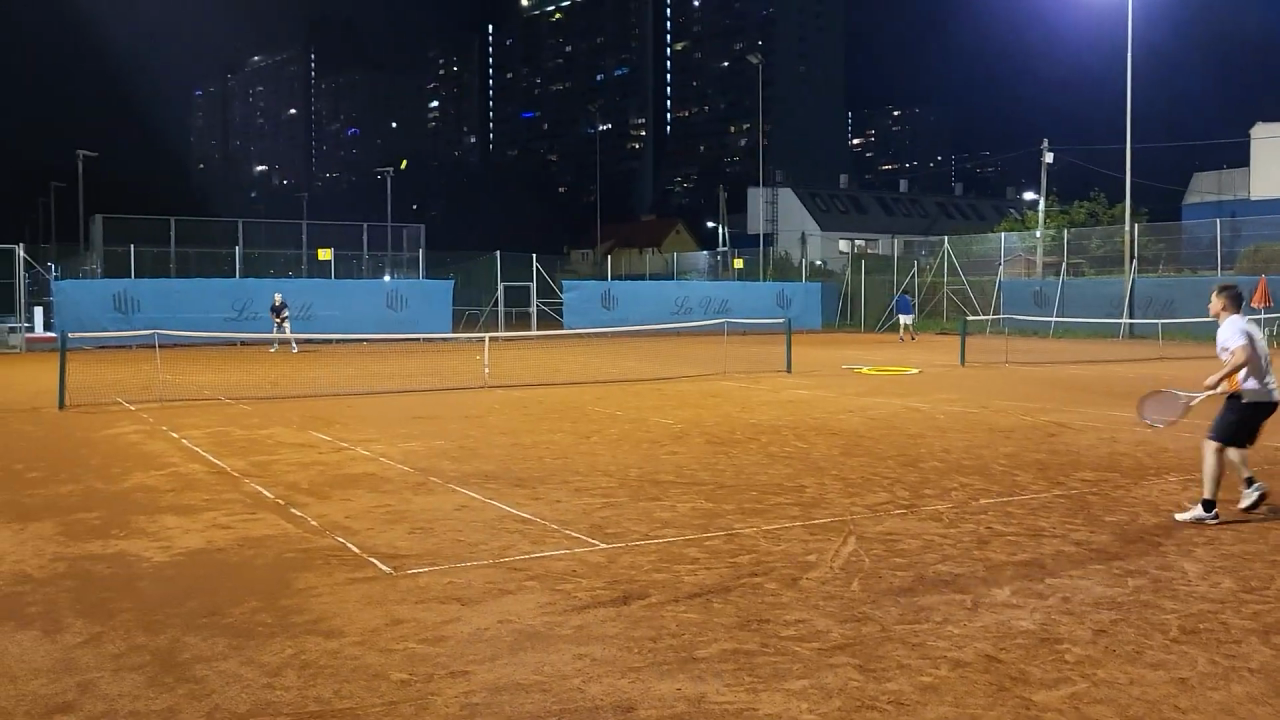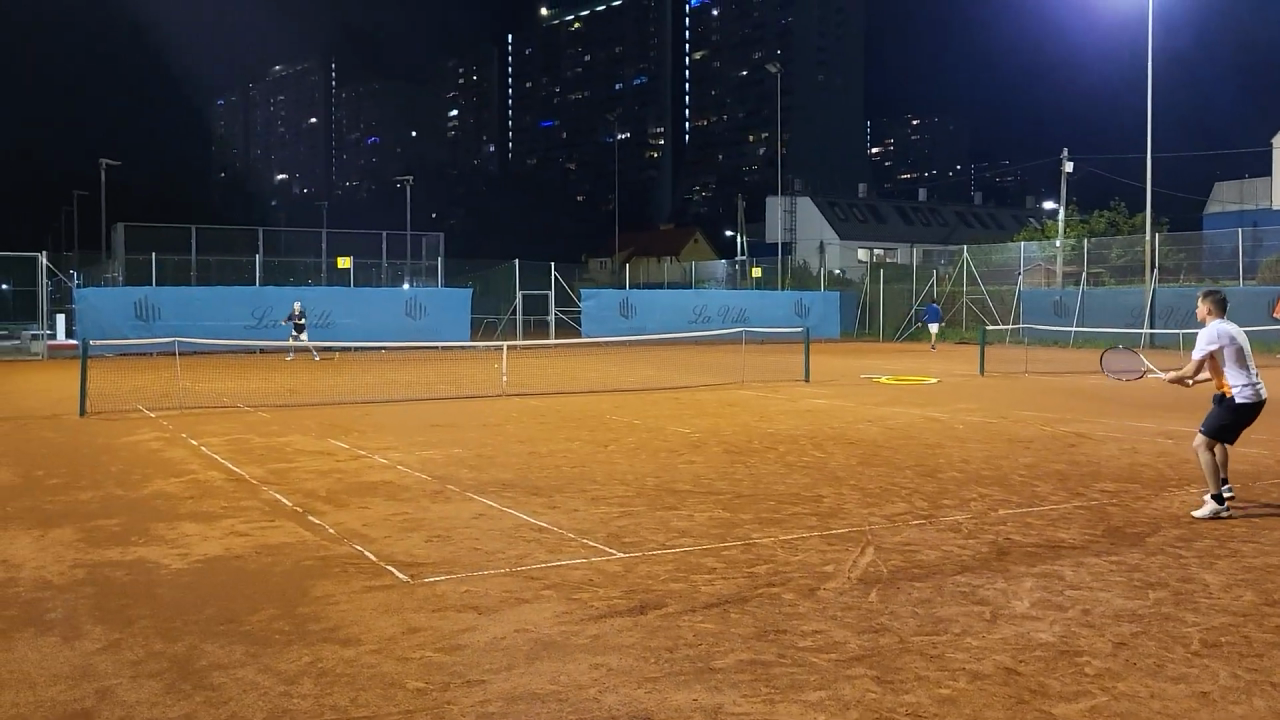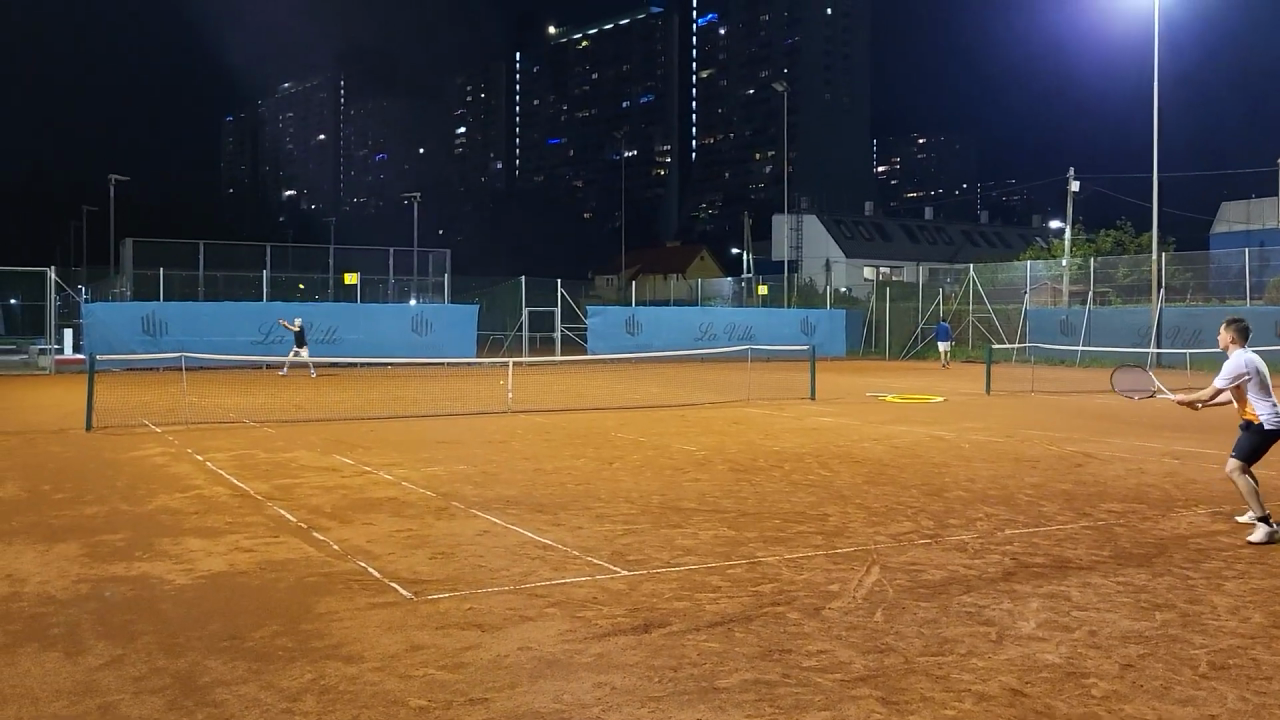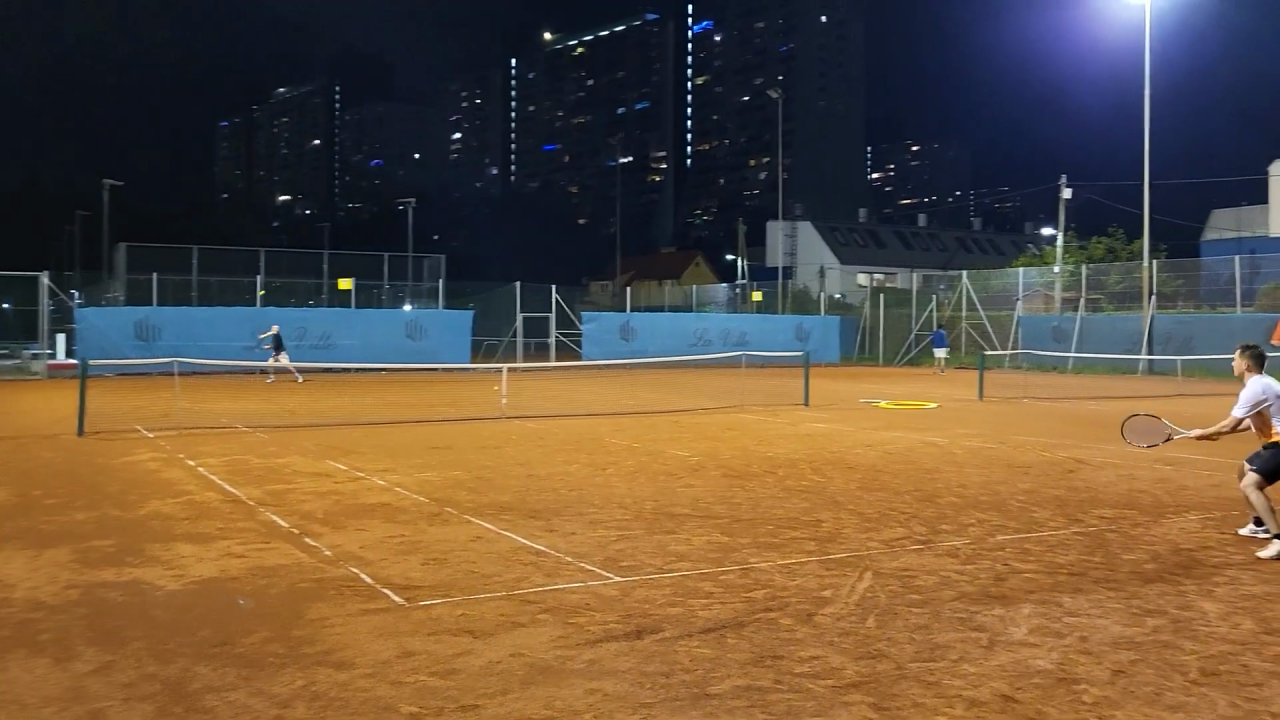
dt=0.5s
person 1, frame 1
left shoulder: (1230, 328)
right shoulder: (1246, 325)
left elbow: (1243, 358)
left wrist: (1217, 379)
right wrist: (1225, 385)
left hip: (1249, 397)
right hip: (1266, 398)
left knee: (1212, 447)
right knee: (1230, 444)
left ankle: (1207, 509)
right ankle: (1251, 485)
person 1, frame 2
left shoulder: (1210, 333)
right shoulder: (1232, 329)
left elbow: (1192, 370)
left wrist: (1175, 376)
right wrist: (1193, 380)
left hip: (1238, 399)
right hip: (1253, 397)
left knee: (1201, 444)
right knee: (1216, 438)
left ankle: (1218, 502)
right ankle: (1223, 486)
person 1, frame 3
left shoulder: (1236, 362)
right shoulder: (1247, 358)
left elbow: (1210, 393)
right elbow: (1233, 395)
left wrist: (1187, 399)
right wrist: (1202, 404)
left knee: (1234, 470)
right knee: (1241, 467)
right ankle: (1258, 512)
person 1, frame 4
left shoulder: (1254, 389)
right shoulder: (1263, 383)
left elbow: (1230, 425)
right elbow: (1251, 421)
left wrist: (1204, 433)
right wrist: (1216, 432)
left knee: (1249, 484)
right knee: (1244, 470)
right ankle: (1259, 524)
